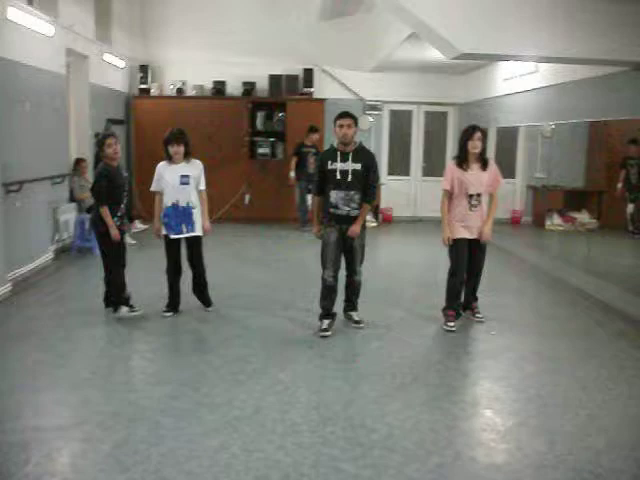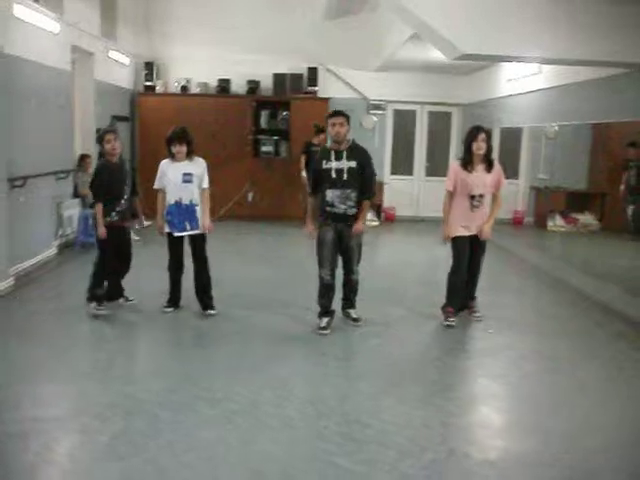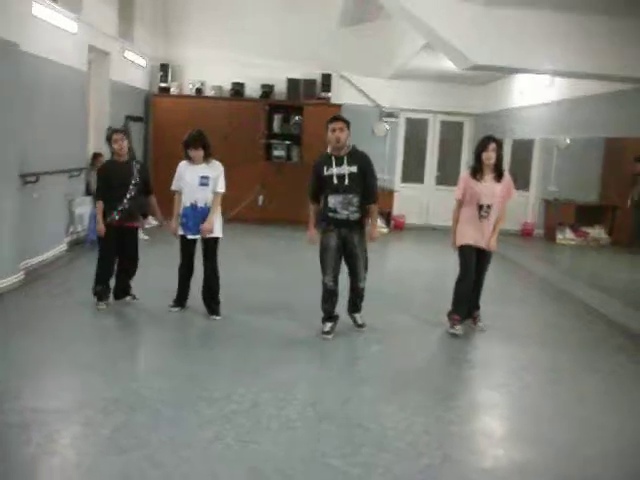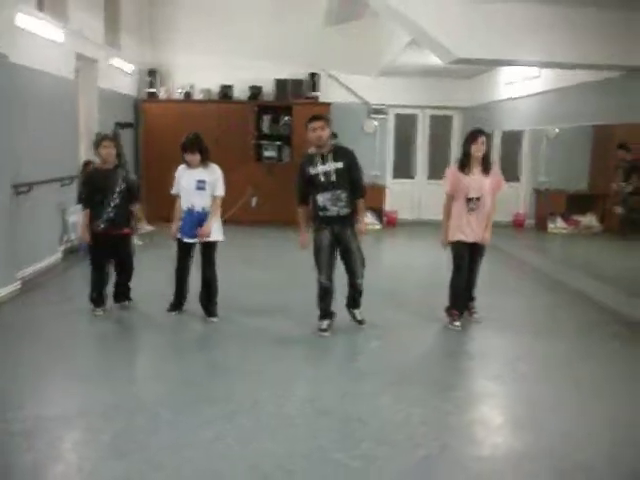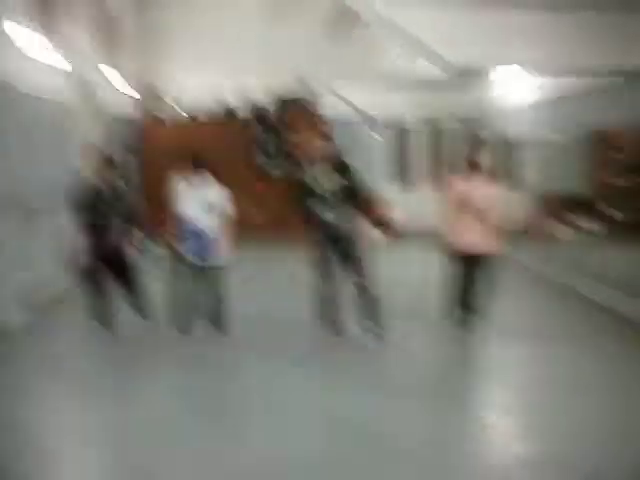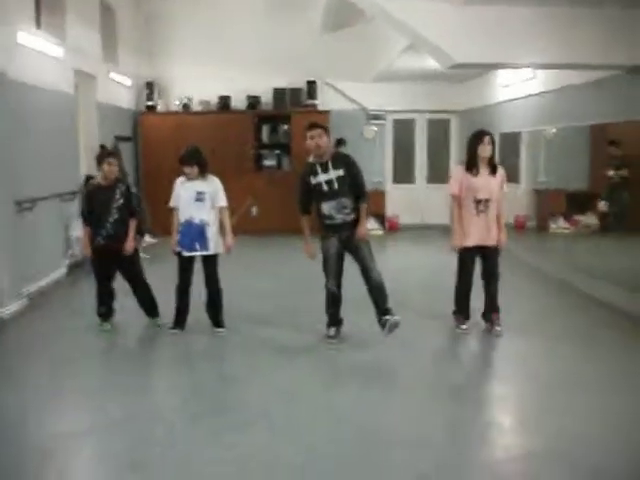
dt=0.2s
person 1, frame 1
left shoulder: (366, 157)
right shoulder: (327, 157)
left elbow: (370, 194)
right elbow: (319, 192)
left wrist: (358, 223)
right wrist: (316, 221)
left hip: (355, 224)
right hip: (331, 223)
left knee: (355, 271)
right knee: (329, 272)
left ankle: (351, 309)
right ankle: (326, 316)
person 1, frame 2
left shoulder: (361, 154)
right shoulder: (321, 156)
left elbow: (369, 190)
right elbow: (313, 192)
left wrist: (361, 220)
right wrist: (310, 221)
left hip: (352, 223)
right hip: (327, 223)
left knee: (352, 269)
right knee: (326, 271)
left ankle: (349, 306)
right ankle: (325, 313)
person 1, frame 3
left shoulder: (361, 159)
right shoulder: (322, 163)
left elbow: (372, 194)
right elbow: (315, 198)
left wrist: (373, 224)
right wrist: (312, 227)
left hip: (355, 228)
right hip: (330, 229)
left knee: (359, 275)
right knee: (330, 277)
left ankle: (355, 310)
right ankle: (329, 318)
person 1, frame 4
left shoulder: (345, 155)
right shoulder: (306, 163)
left elbow: (359, 189)
right elbow: (302, 200)
left wrist: (361, 219)
right wrist: (302, 230)
left hip: (347, 224)
right hip: (322, 226)
left knee: (357, 271)
right knee: (324, 275)
left ankle: (354, 306)
right ankle: (325, 316)
person 1, frame 5
left shoulder: (341, 167)
right shoulder: (305, 175)
left elbow: (358, 197)
right elbow: (305, 212)
right wrist: (312, 242)
left hip: (346, 232)
right hip: (324, 236)
left knee: (362, 278)
right knee: (326, 283)
left ankle: (371, 321)
right ankle: (332, 323)
person 1, frame 6
left shoulder: (345, 161)
right shoulder: (307, 173)
left elbow: (361, 193)
right elbow: (305, 210)
left wrist: (363, 223)
right wrist: (307, 241)
left hip: (354, 228)
right hip: (330, 234)
left knee: (371, 271)
right knee: (332, 281)
left ankle: (385, 316)
right ankle: (333, 323)
person 2, frame 1
left shoulder: (490, 167)
right shoulder: (453, 167)
left elbow: (493, 199)
right elbow: (446, 199)
left wrist: (488, 224)
right wrist: (445, 227)
left hip: (480, 229)
right hip: (458, 228)
left knee: (476, 270)
right knee: (457, 270)
left ankle: (470, 303)
right ankle: (451, 311)
person 2, frame 2
left shoulder: (494, 168)
right shoulder: (457, 167)
left elbow: (497, 199)
right elbow: (449, 198)
left wrist: (489, 224)
right wrist: (445, 225)
left hip: (480, 227)
right hip: (460, 226)
left knee: (474, 268)
right knee: (460, 267)
left ankle: (468, 302)
right ankle: (450, 308)
person 2, frame 3
left shoulder: (504, 179)
right shoulder: (467, 177)
left elbow: (502, 211)
right elbow: (458, 207)
left wrist: (494, 236)
right wrist: (453, 233)
left hip: (486, 238)
right hip: (467, 235)
left knee: (479, 278)
right knee: (466, 275)
left ankle: (472, 311)
right ankle: (456, 316)
person 2, frame 4
left shoulder: (492, 172)
right shoulder: (455, 171)
left elbow: (492, 203)
right elbow: (448, 202)
left wrist: (488, 230)
right wrist: (445, 230)
left hip: (479, 231)
right hip: (459, 231)
left knee: (472, 271)
right knee: (460, 270)
left ankle: (468, 302)
right ankle: (454, 310)
person 2, frame 5
left shoulder: (492, 181)
right shoulder: (459, 181)
left elbow: (495, 211)
right elbow: (452, 210)
left wrist: (498, 237)
right wrist: (452, 239)
left hip: (486, 239)
right hip: (464, 240)
left knee: (478, 276)
right knee: (466, 278)
left ankle: (471, 308)
right ankle: (464, 315)
person 2, frame 6
left shoulder: (499, 173)
right shoulder: (462, 173)
left elbow: (499, 205)
right elbow: (455, 205)
left wrist: (502, 231)
right wrist: (456, 234)
left hip: (490, 235)
right hip: (468, 235)
left knee: (492, 275)
right knee: (465, 276)
left ankle: (492, 315)
right ankle: (461, 315)
person 3, frame 1
left shoulder: (196, 166)
right shoulder: (161, 168)
left elbow: (202, 194)
right elbow: (158, 196)
left wrist: (206, 219)
right wrist: (156, 221)
left hip: (192, 221)
right hip: (170, 223)
left knee: (196, 261)
right knee: (172, 265)
left ankle: (204, 297)
right ankle: (173, 303)
person 3, frame 2
left shoulder: (199, 164)
right shoulder: (165, 165)
left elbow: (204, 193)
right elbow: (161, 193)
left wrist: (206, 218)
right wrist: (159, 218)
left hip: (196, 219)
right hip: (173, 220)
left knee: (200, 260)
right knee: (175, 262)
left ankle: (206, 301)
right ankle: (174, 299)
person 3, frame 3
left shoulder: (216, 167)
right shoulder: (183, 167)
left elbow: (218, 196)
right elbow: (178, 195)
left wrist: (209, 220)
right wrist: (175, 219)
left hip: (210, 224)
right hip: (187, 222)
left knee: (210, 265)
right knee: (185, 263)
left ankle: (212, 305)
right ankle: (180, 299)
person 3, frame 4
left shoulder: (213, 170)
right shoulder: (181, 171)
left elbow: (217, 200)
right elbow: (178, 199)
left wrist: (208, 224)
right wrist: (175, 222)
left hip: (207, 227)
right hip: (186, 226)
left knee: (208, 269)
right knee: (181, 266)
left ankle: (210, 308)
right ankle: (178, 302)
person 3, frame 5
left shoulder: (218, 190)
right shoulder: (184, 189)
left elbow: (225, 218)
right elbow: (181, 217)
left wrist: (225, 244)
right wrist: (178, 241)
left hip: (213, 246)
right hip: (191, 246)
left knee: (214, 285)
right knee: (186, 285)
left ankle: (218, 323)
right ankle: (184, 322)
person 3, frame 6
left shoulder: (213, 183)
right shoulder: (179, 183)
left elbow: (222, 210)
right elbow: (176, 212)
left wrist: (228, 235)
right wrist: (174, 236)
left hip: (208, 240)
right hip: (185, 240)
left knee: (212, 280)
right knee: (183, 281)
left ankle: (217, 320)
right ankle: (179, 320)
person 4, frame 1
left shoulder: (117, 169)
right shoulder: (103, 172)
right elbow: (101, 202)
right wrist: (111, 227)
left hip: (117, 224)
right hip: (106, 226)
left knee: (117, 264)
right knee: (114, 264)
left ankle: (113, 299)
right ankle: (122, 304)
person 4, frame 2
left shoulder: (125, 166)
right shoulder: (102, 168)
left elbow: (132, 193)
right elbow: (98, 198)
left wrist: (138, 214)
right wrist: (100, 224)
left hip: (123, 221)
right hip: (108, 223)
left knee: (123, 260)
right knee: (105, 260)
left ankle: (114, 293)
right ankle: (95, 299)
person 4, frame 3
left shoulder: (138, 167)
right shoulder: (106, 168)
left elbow: (148, 192)
right elbow: (100, 197)
left wrist: (158, 213)
right wrist: (99, 221)
left hip: (131, 222)
right hip: (111, 223)
left knee: (130, 260)
right knee: (107, 259)
left ankle: (122, 292)
right ankle: (101, 295)
person 4, frame 4
left shoulder: (122, 174)
right shoulder: (91, 176)
left elbow: (132, 200)
right elbow: (86, 205)
right wrist: (84, 229)
left hip: (121, 229)
right hip: (99, 231)
left knee: (126, 265)
right knee: (99, 267)
left ankle: (121, 297)
right ankle: (98, 302)
person 4, frame 5
left shoulder: (120, 193)
right shoulder: (87, 195)
left elbow: (130, 220)
right elbow: (84, 225)
left wrist: (127, 242)
right wrist: (87, 252)
left hip: (117, 246)
right hip: (97, 249)
left knee: (130, 281)
right knee: (98, 286)
left ankle: (140, 309)
right ankle: (104, 319)
person 4, frame 6
left shoulder: (123, 188)
right shoulder: (91, 191)
left elbow: (132, 215)
right elbow: (87, 221)
left wrist: (131, 239)
right wrist: (86, 244)
left hip: (124, 244)
right hip: (101, 246)
left knee: (137, 280)
right knee: (103, 282)
left ankle: (153, 313)
right ankle: (105, 315)
